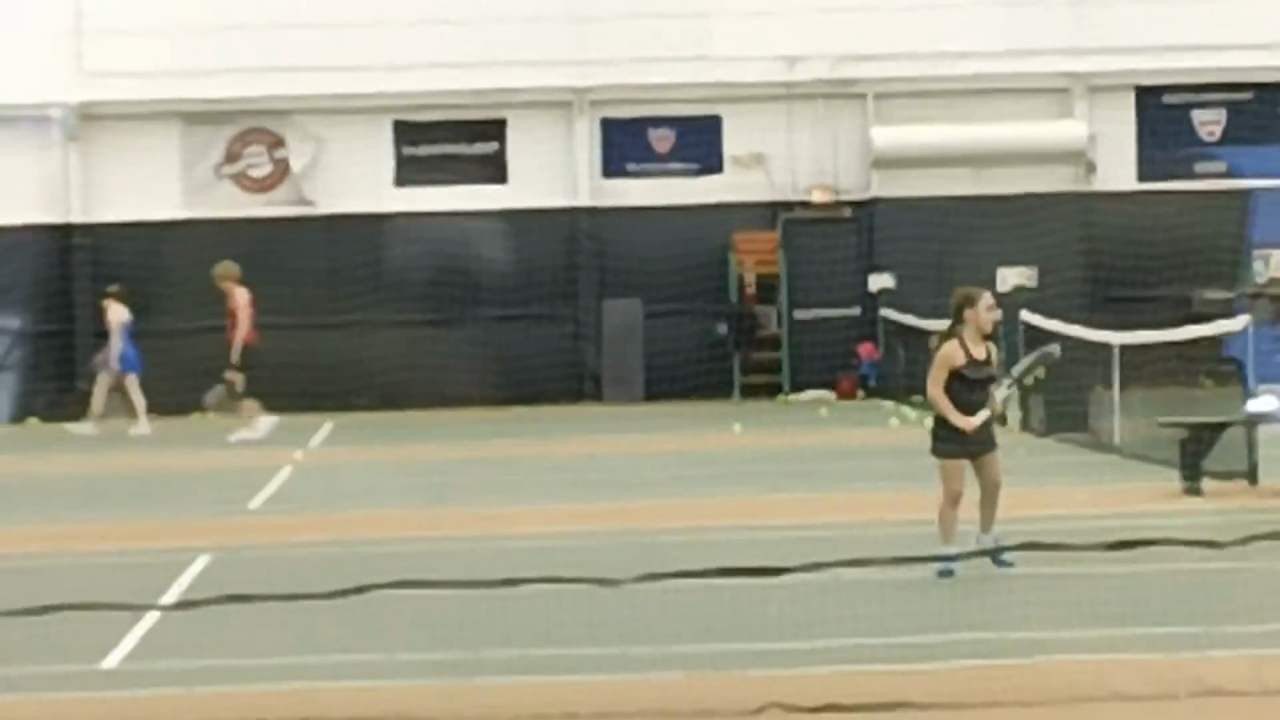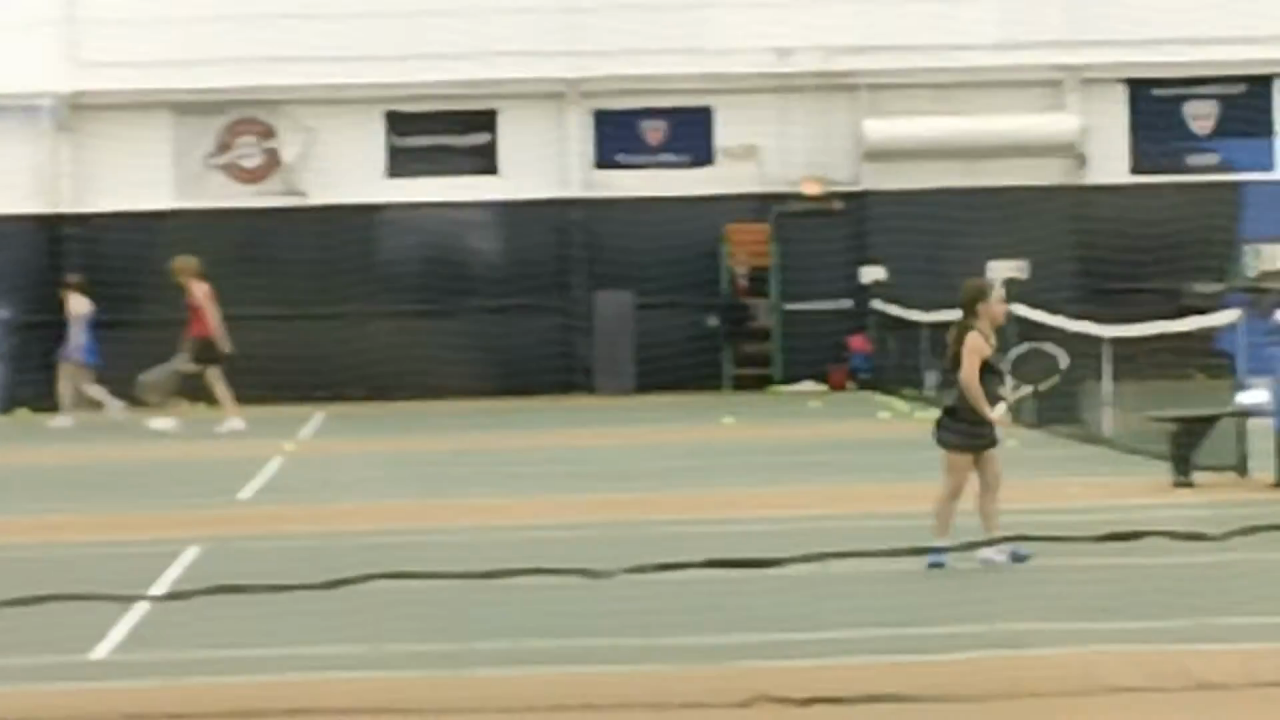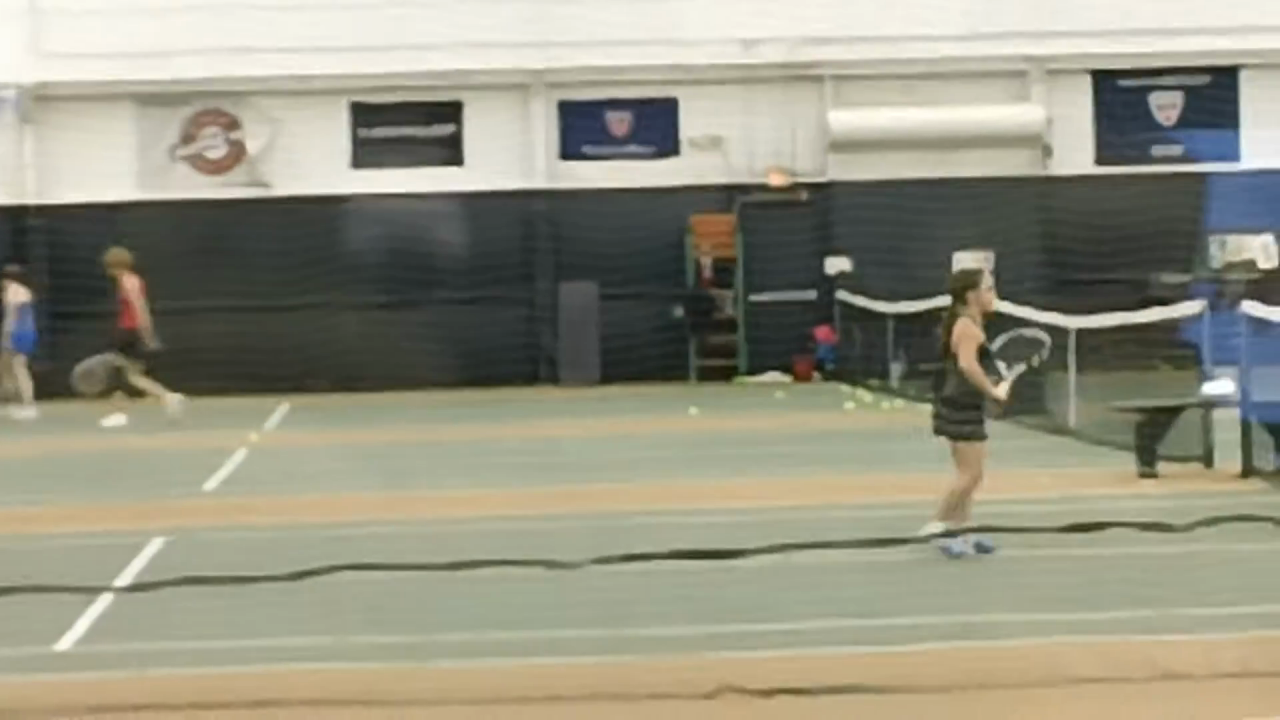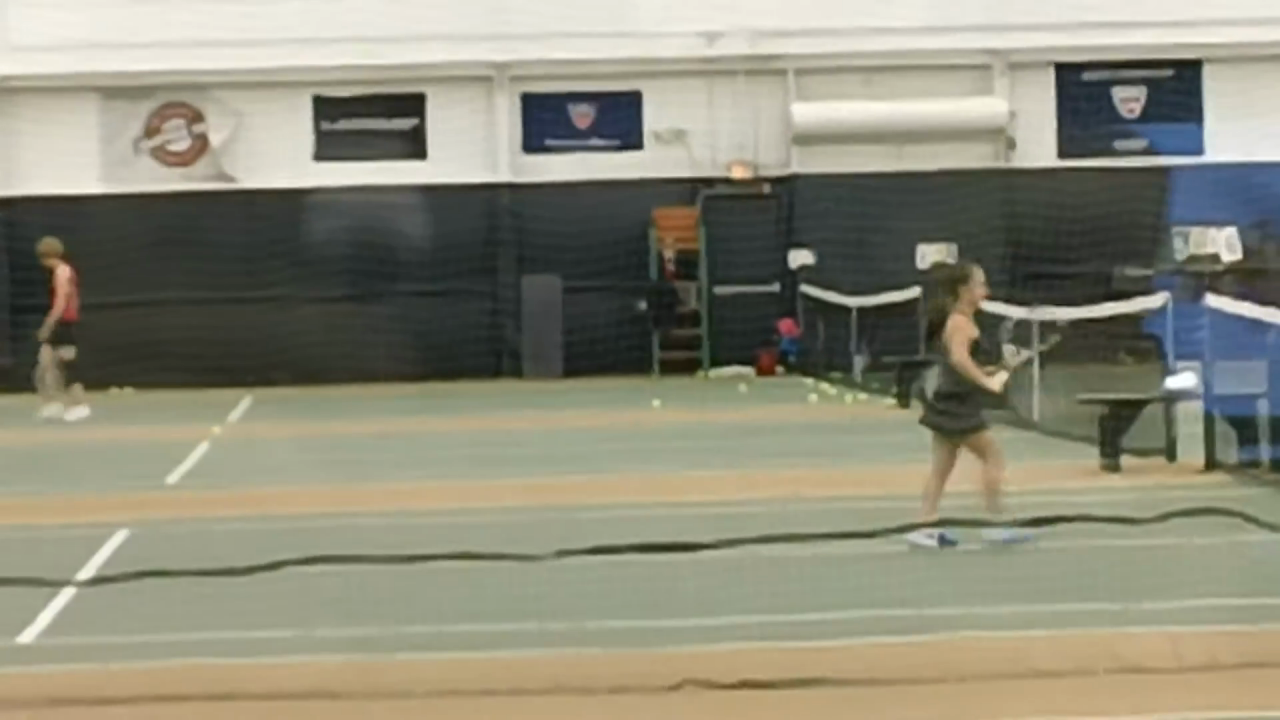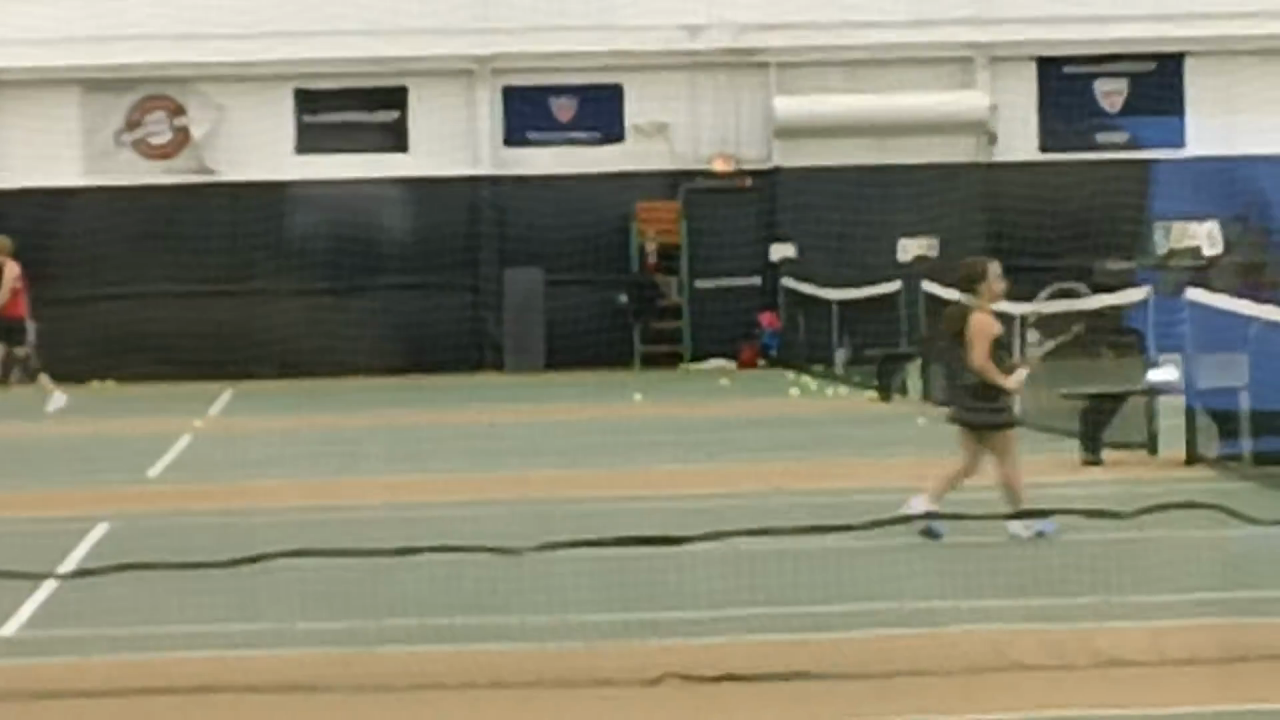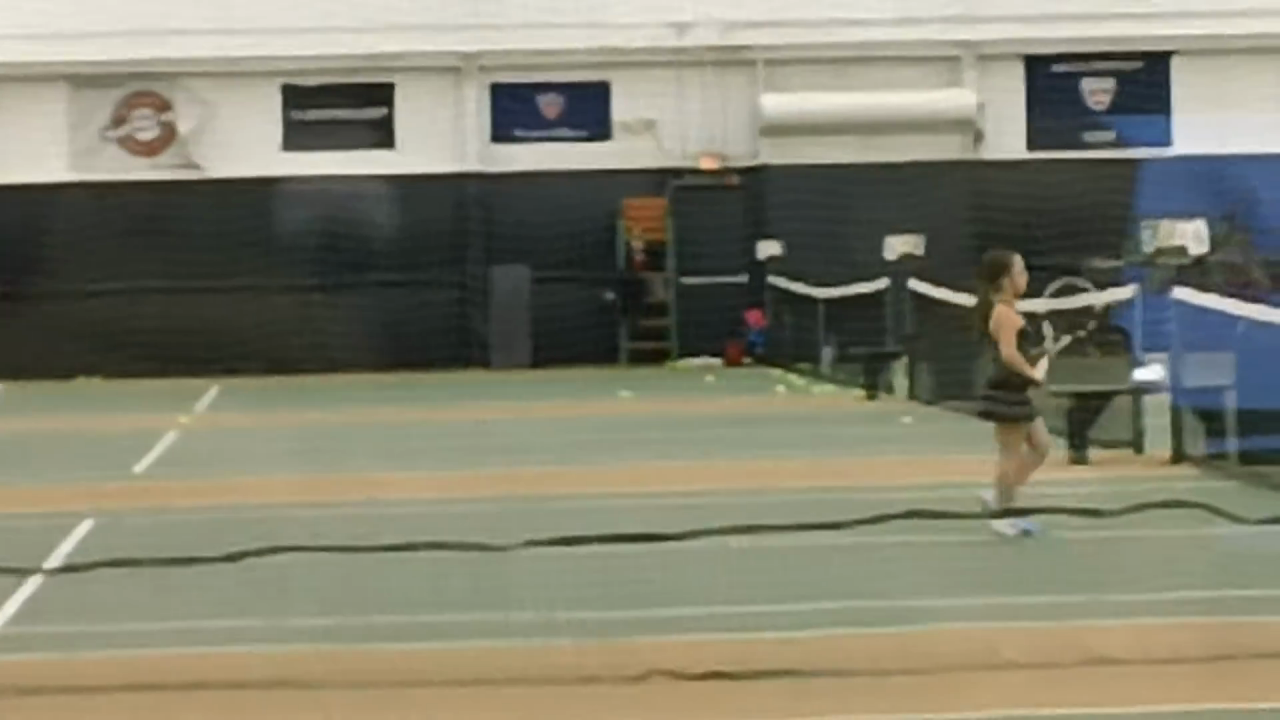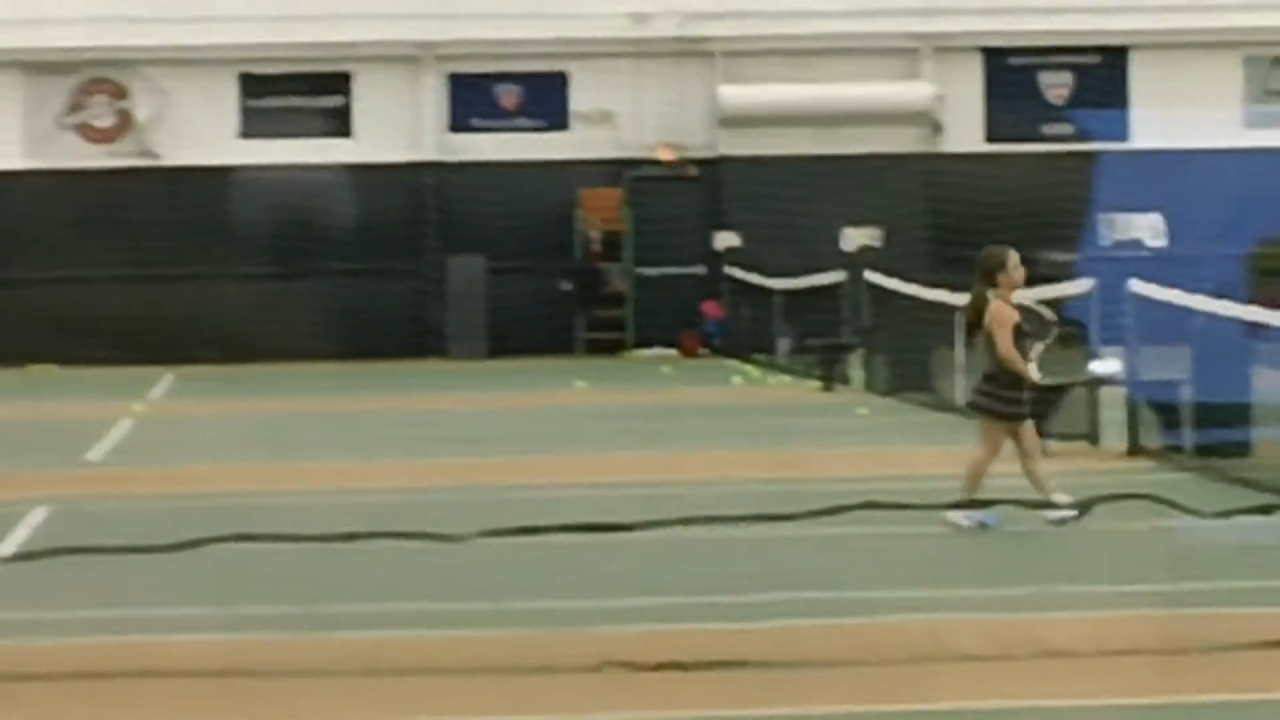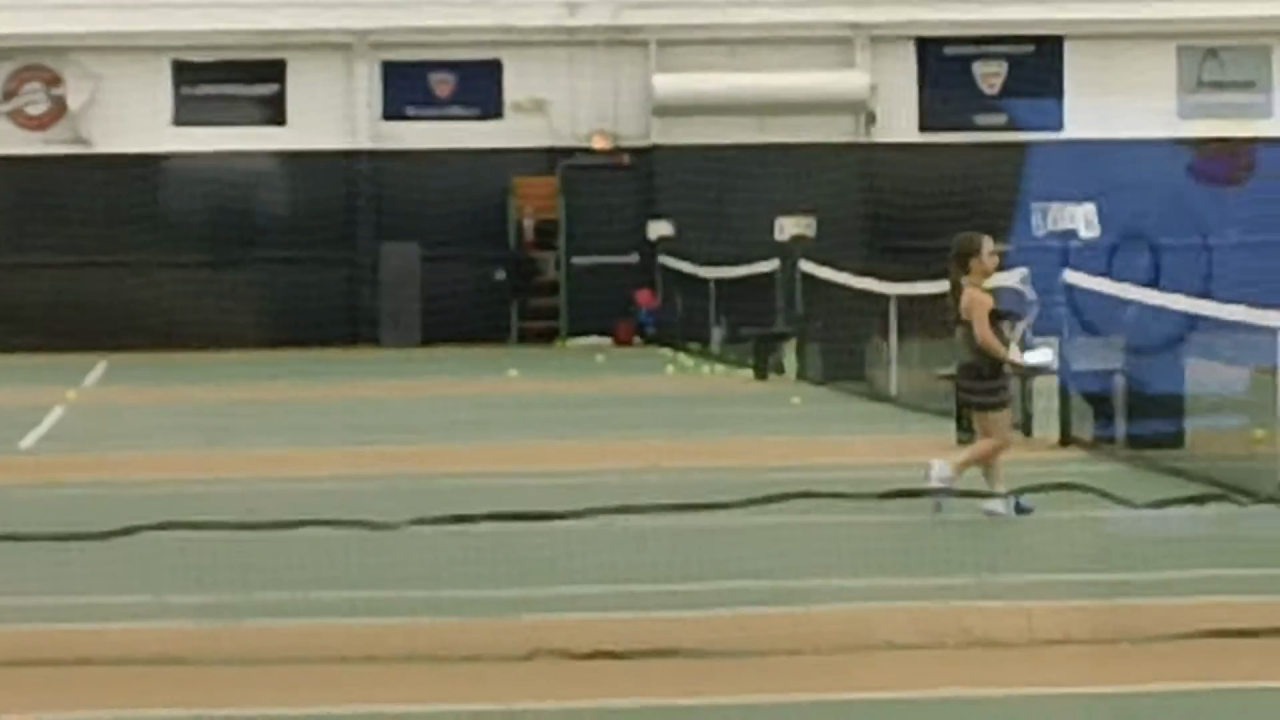
dt=0.2s
person 1, frame 1
left shoulder: (991, 350)
right shoulder: (951, 350)
right elbow: (933, 390)
left wrist: (996, 403)
right wrist: (957, 419)
left hip: (981, 428)
right hip: (953, 432)
left knee: (993, 484)
right knee: (954, 493)
left ankle: (987, 539)
right ankle: (948, 555)
person 1, frame 2
left shoulder: (987, 340)
right shoulder: (974, 340)
right elbow: (967, 380)
left wrist: (999, 397)
right wrist: (987, 411)
left hip: (981, 425)
right hip: (962, 422)
left knee: (992, 482)
right knee: (954, 486)
left ankle: (993, 546)
right ankle: (939, 546)
person 1, frame 3
left shoulder: (968, 326)
right shoulder: (967, 327)
right elbow: (967, 365)
left wrist: (992, 385)
right wrist: (992, 391)
left hip: (968, 410)
right hip: (962, 411)
left knee: (973, 474)
right knee: (969, 475)
left ankle: (960, 535)
right ankle: (937, 526)
person 1, frame 4
left shoulder: (951, 321)
right shoulder: (960, 323)
right elbow: (959, 360)
left wrist: (987, 372)
right wrist: (987, 382)
left hip: (947, 403)
right hip: (957, 405)
left knee: (941, 467)
right knee: (993, 459)
left ankle: (925, 528)
right ankle: (997, 523)
person 1, frame 5
left shoulder: (976, 317)
right shoulder: (983, 320)
right elbow: (977, 360)
left wrist: (1011, 369)
right wrist: (1005, 382)
left hip: (974, 401)
right hip: (986, 402)
left knee: (968, 464)
right knee: (1009, 460)
left ankle: (923, 505)
right ankle: (1021, 521)
person 1, frame 6
left shoulder: (1002, 311)
right shoulder: (1004, 313)
right elbow: (1008, 354)
left wrist: (1035, 360)
right wrist: (1033, 372)
left hip: (1011, 393)
right hip: (1008, 393)
left knee: (1041, 447)
right knee: (1012, 456)
left ankle: (997, 497)
right ankle: (1006, 516)
person 1, frame 7
left shoulder: (999, 306)
right shoulder: (999, 309)
left elbow: (1000, 348)
right elbow: (1004, 351)
right wrist: (1027, 372)
left hip: (1012, 390)
right hip: (1002, 389)
left knee: (1031, 451)
right knee: (989, 450)
left ankle: (1056, 505)
right ankle: (963, 508)
person 1, frame 8
left shoulder: (973, 294)
right shoulder: (974, 296)
left elbow: (963, 335)
right elbow: (983, 336)
right wrist: (1008, 355)
left hip: (986, 377)
right hip: (982, 377)
left knee: (996, 437)
right knee: (999, 439)
left ankle: (998, 497)
right ankle: (945, 470)
